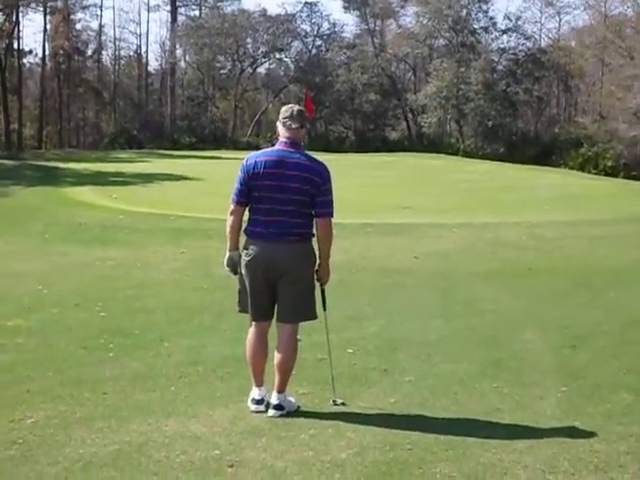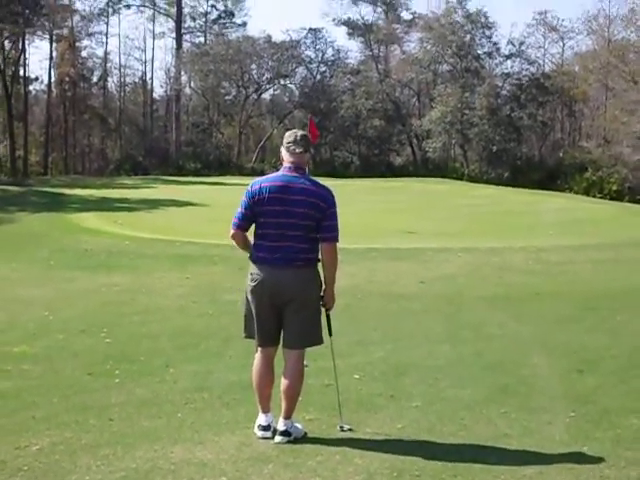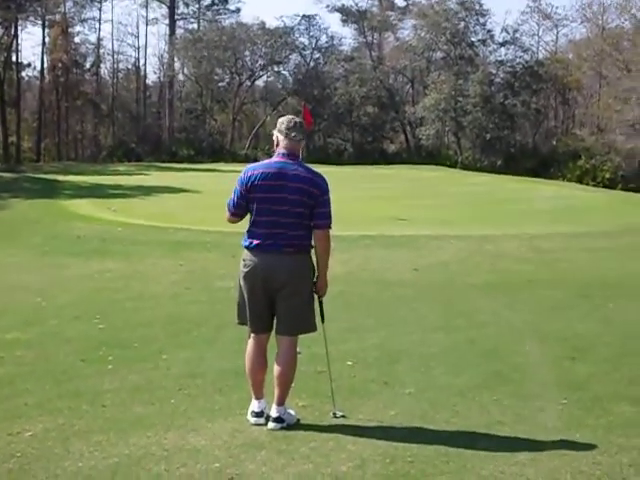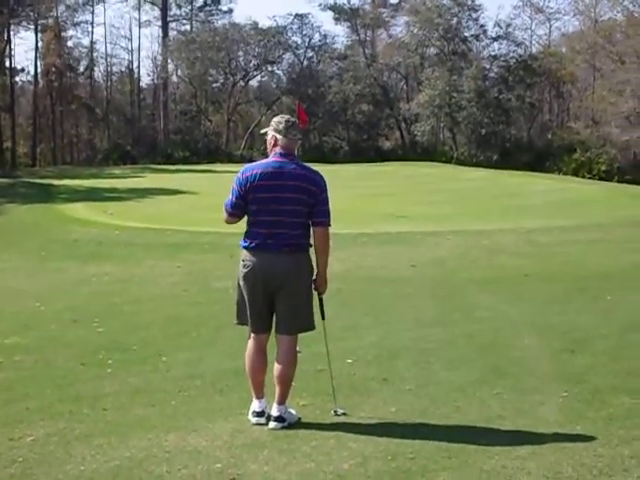
dt=0.5s
person 1, frame 1
left shoulder: (253, 161)
right shoulder: (318, 170)
left elbow: (235, 212)
right elbow: (323, 223)
left wrist: (232, 250)
right wrist: (324, 262)
left hip: (257, 251)
right hip: (296, 254)
left knee: (258, 325)
right knee: (288, 329)
left ankle: (257, 393)
right ankle: (279, 398)
person 1, frame 2
left shoulder: (258, 186)
right shoulder: (323, 194)
left elbow: (237, 232)
right elbow: (328, 248)
right wrist: (329, 288)
left hip: (263, 276)
right hip: (302, 279)
left knee: (264, 351)
right knee: (294, 355)
left ankle: (264, 420)
right ankle: (285, 424)
person 1, frame 3
left shoulder: (251, 173)
right shoulder: (316, 181)
left elbow: (233, 216)
right elbow: (321, 234)
right wrist: (322, 275)
left hip: (256, 262)
right hip: (294, 266)
left knee: (257, 337)
right knee: (287, 341)
left ankle: (256, 405)
right ankle: (278, 411)
person 1, frame 4
left shoulder: (248, 173)
right shoulder: (313, 179)
left elbow: (230, 217)
right elbow: (321, 231)
right wrist: (322, 272)
left hip: (256, 262)
right hip: (294, 264)
left knee: (257, 337)
right knee: (287, 340)
left ankle: (258, 406)
right ankle: (279, 410)
